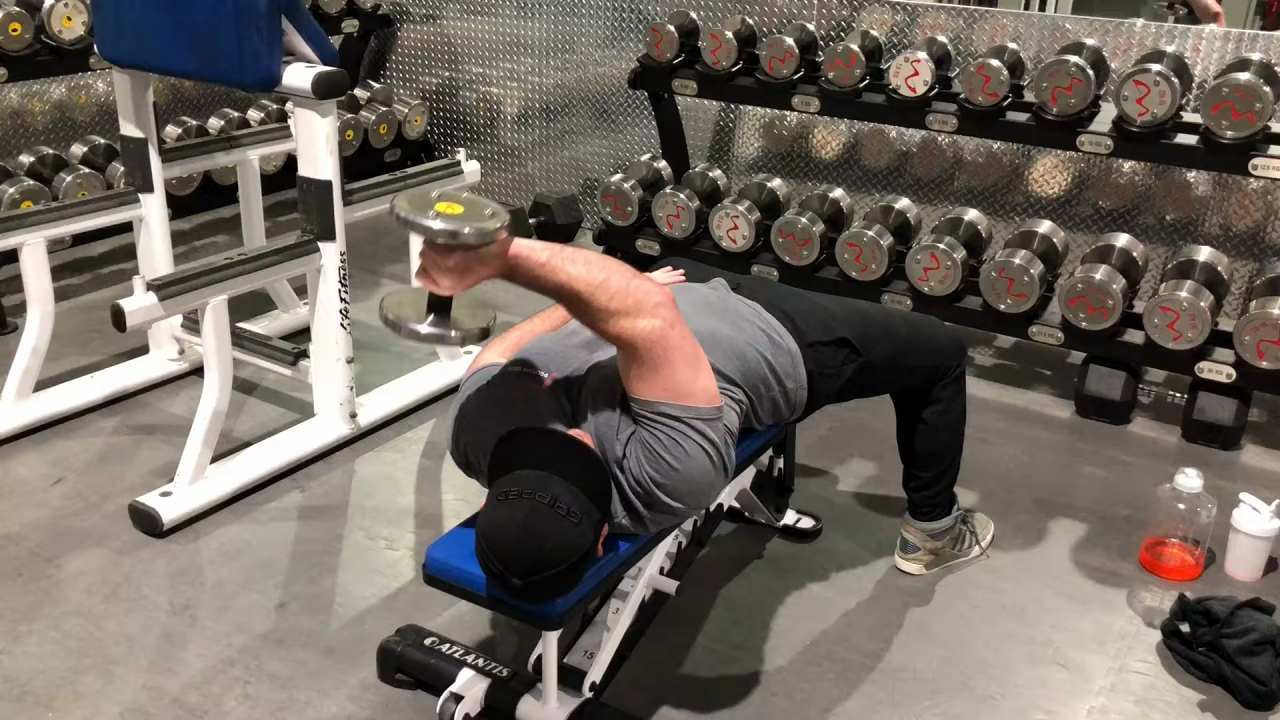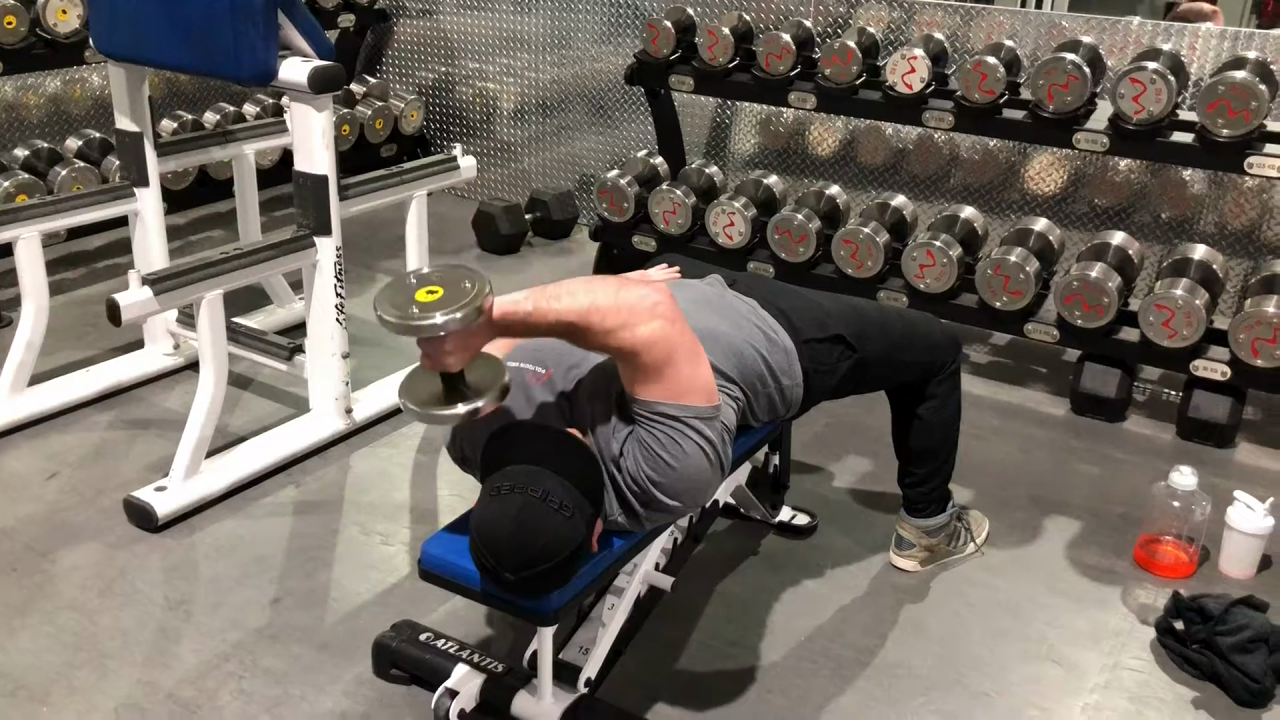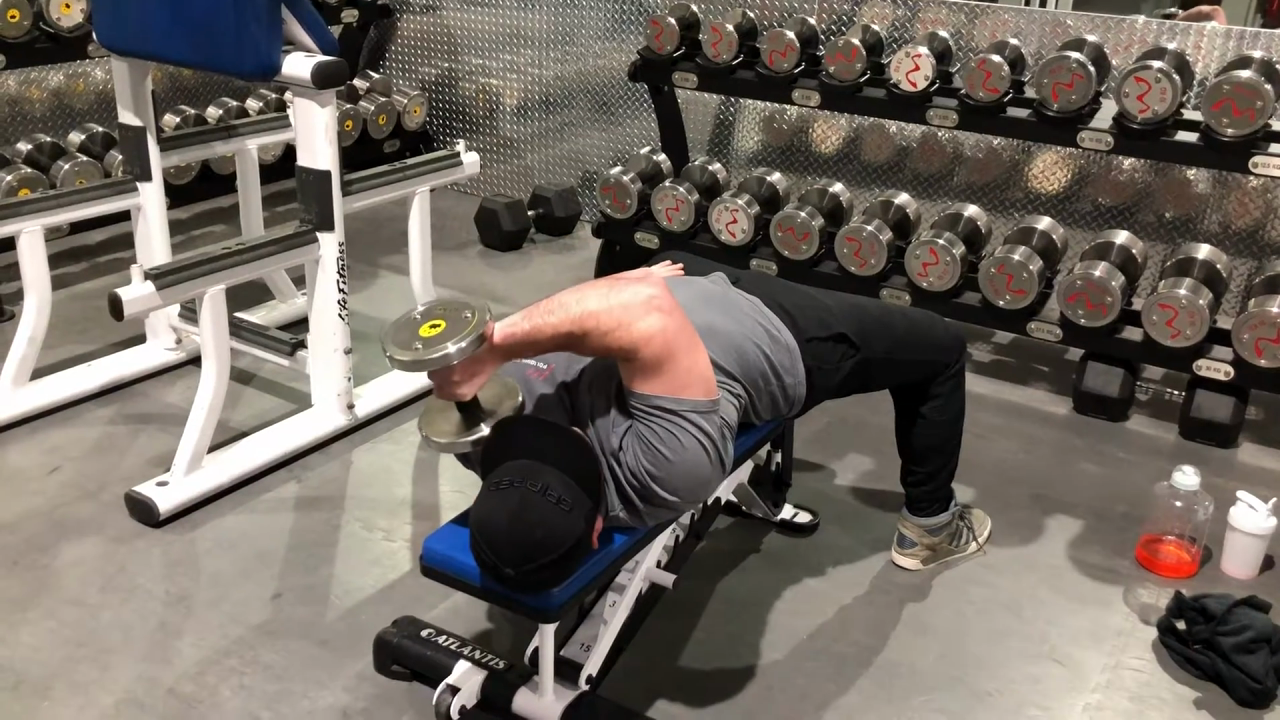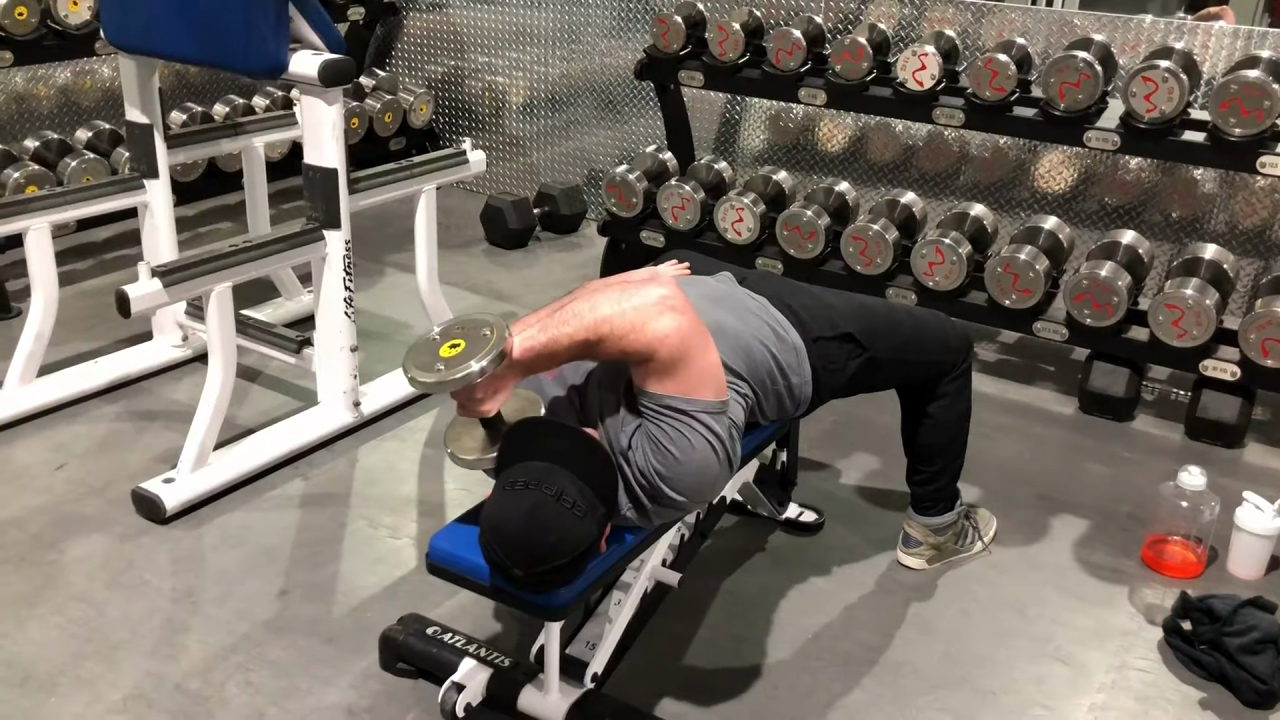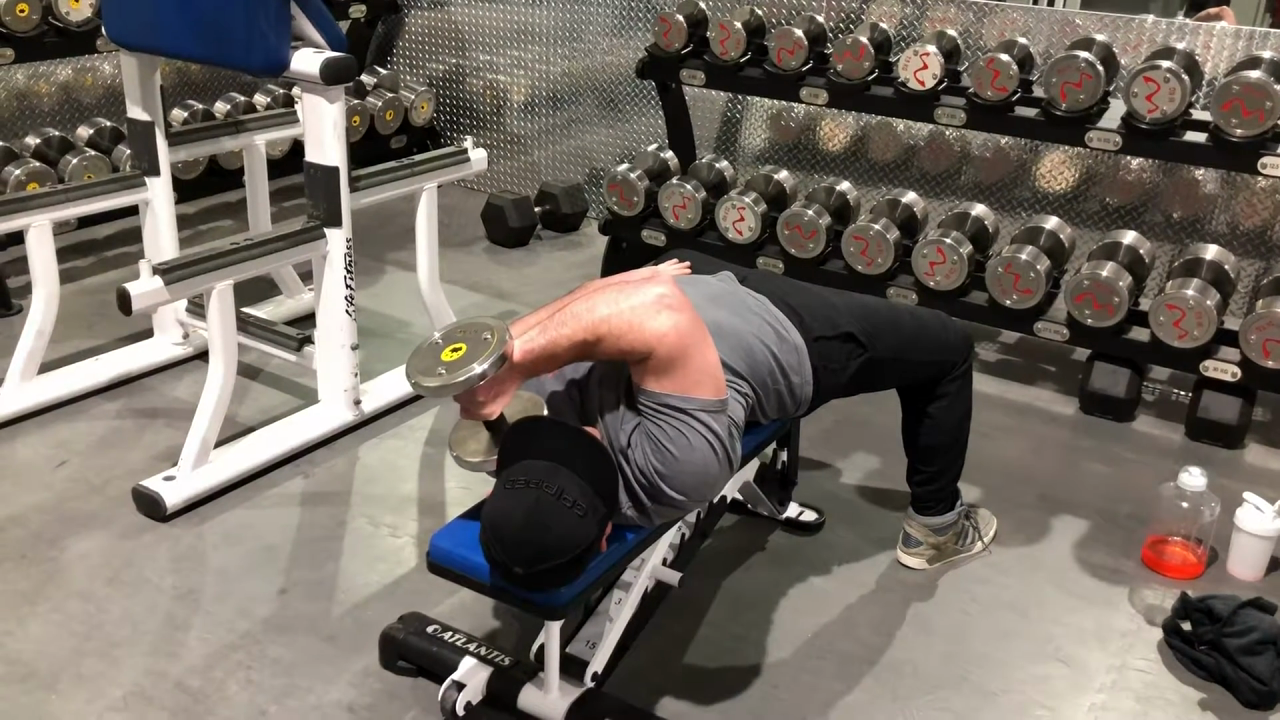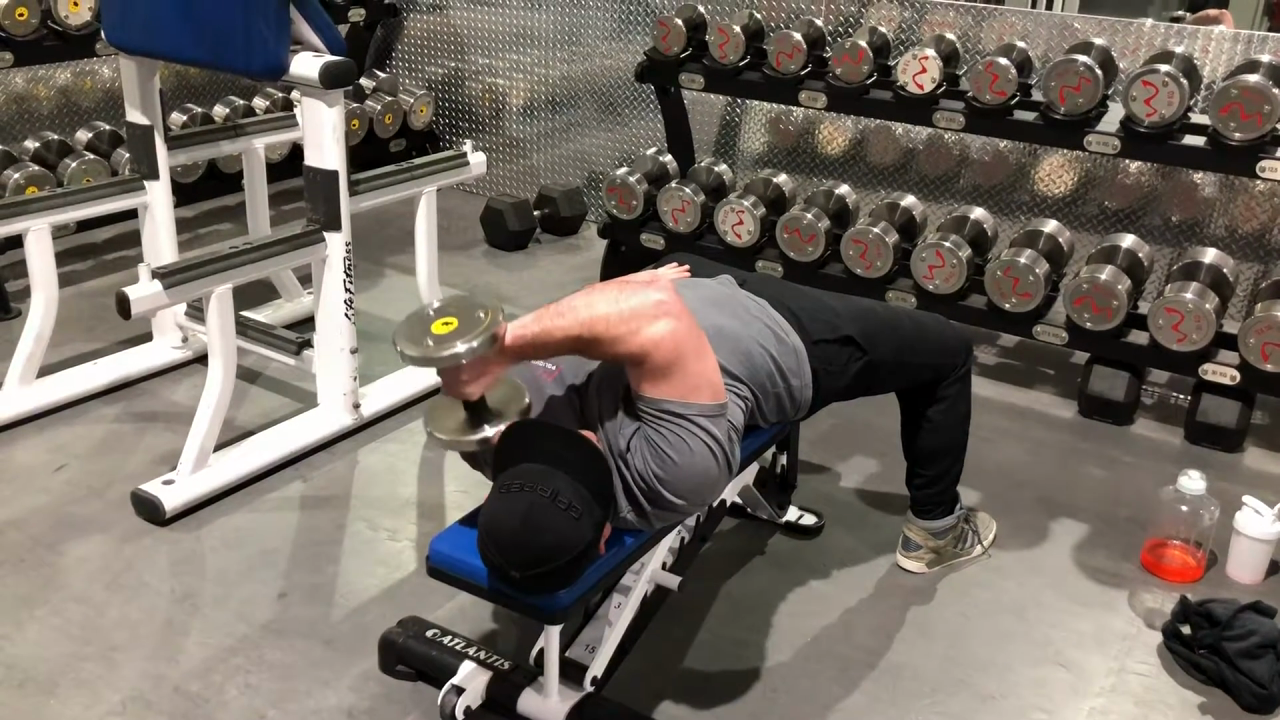
dt=0.5s
person 1, frame 1
left shoulder: (476, 429)
right shoulder: (673, 474)
left elbow: (503, 348)
right elbow: (647, 312)
right wrist: (496, 257)
right knee: (940, 353)
right ankle: (932, 530)
person 1, frame 2
left shoulder: (472, 430)
right shoulder: (666, 475)
left elbow: (496, 343)
right elbow: (648, 314)
right wrist: (485, 317)
right knee: (935, 348)
right ankle: (927, 526)
person 1, frame 3
right shoulder: (669, 469)
right elbow: (646, 311)
left wrist: (627, 278)
right wrist: (490, 347)
right knee: (941, 347)
right ankle: (929, 526)
person 1, frame 4
left shoulder: (497, 425)
right shoulder: (677, 470)
right elbow: (662, 312)
left wrist: (629, 278)
right wrist: (511, 363)
right knee: (946, 347)
right ankle: (934, 525)
person 1, frame 5
left shoulder: (494, 420)
right shoulder: (677, 470)
right elbow: (659, 312)
left wrist: (628, 278)
right wrist: (512, 367)
right knee: (948, 345)
right ankle: (936, 525)
person 1, frame 6
right shoulder: (676, 473)
left elbow: (514, 339)
right elbow: (658, 317)
left wrist: (623, 284)
right wrist: (500, 349)
right knee: (947, 352)
right ankle: (933, 530)
